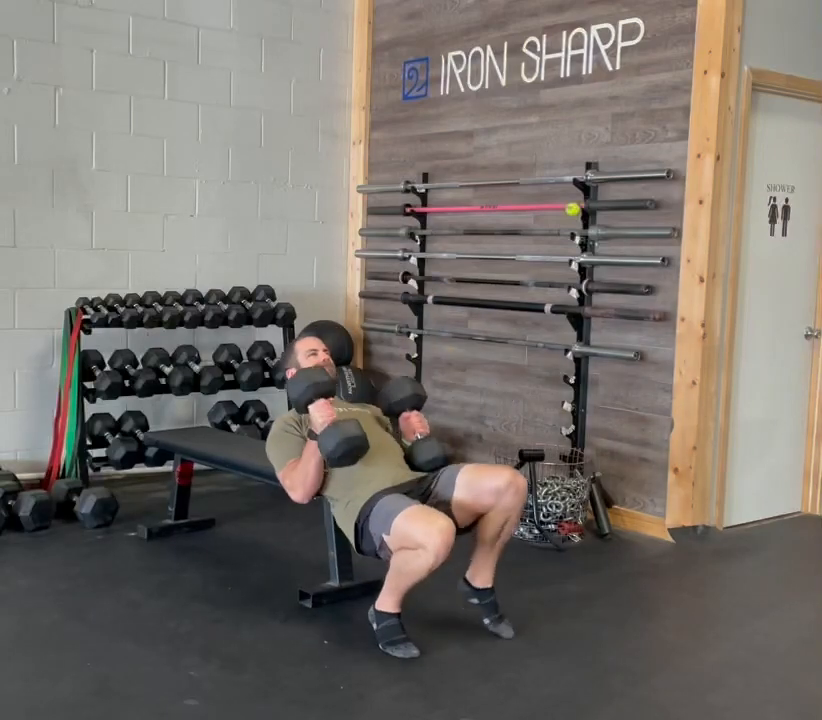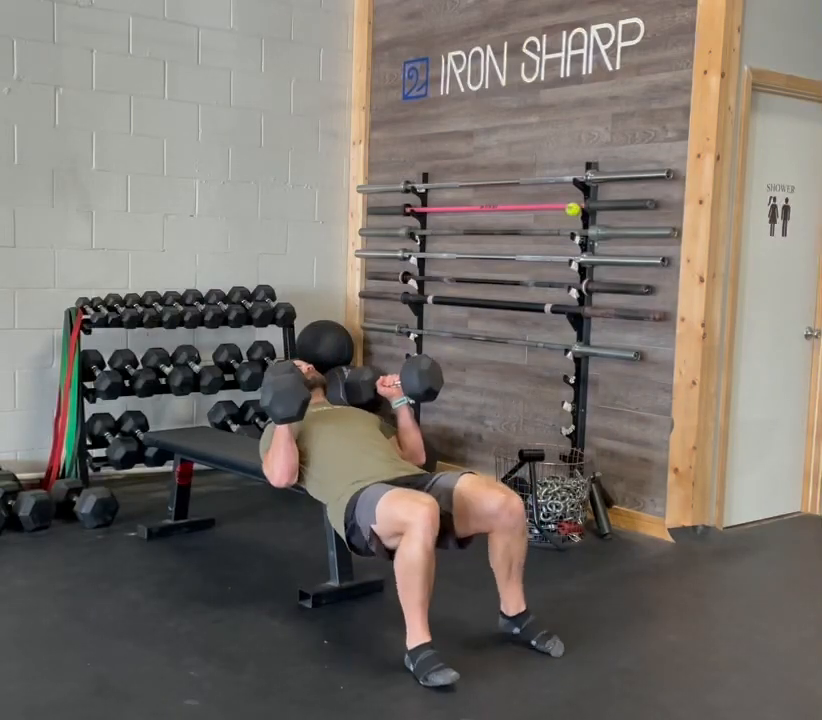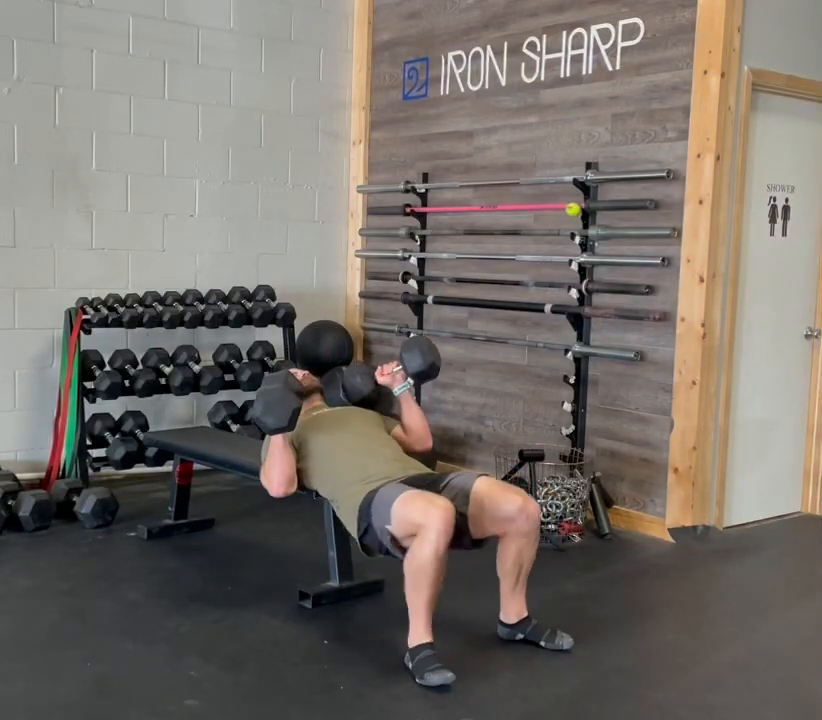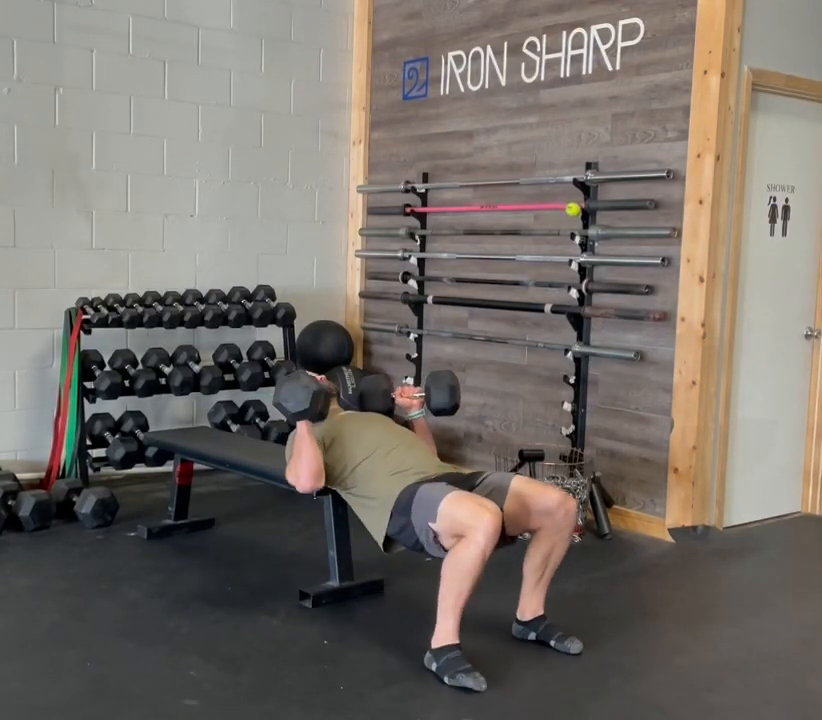
dt=1s
person 1, frame 1
left shoulder: (366, 409)
right shoulder: (288, 426)
right elbow: (300, 492)
left wrist: (412, 437)
right wrist: (317, 434)
left hip: (419, 485)
right hip: (369, 505)
left knee: (510, 485)
right knee: (438, 534)
left ankle: (479, 583)
right ankle: (386, 609)
person 1, frame 2
left shoulder: (361, 414)
right shoulder: (281, 429)
left elbow: (415, 456)
right elbow: (282, 477)
left wrist: (400, 401)
left hip: (415, 481)
right hip: (364, 498)
left knee: (505, 505)
right knee: (421, 514)
left ankle: (514, 612)
right ankle: (418, 646)
person 1, frame 3
left shoulder: (362, 414)
right shoulder: (285, 434)
left elbow: (422, 442)
right elbow: (280, 487)
left wrist: (400, 388)
left hip: (424, 480)
right hip: (375, 499)
left knee: (522, 511)
right knee: (437, 517)
left ankle: (514, 618)
right ankle: (420, 645)
person 1, frame 4
left shoulder: (373, 419)
right shoulder: (306, 433)
right elbow: (308, 481)
left wrist: (415, 412)
right wrist: (303, 419)
left hip: (449, 476)
right hip: (407, 498)
left knee: (560, 507)
right knee: (484, 521)
left ankle: (530, 615)
right ankle: (443, 644)
